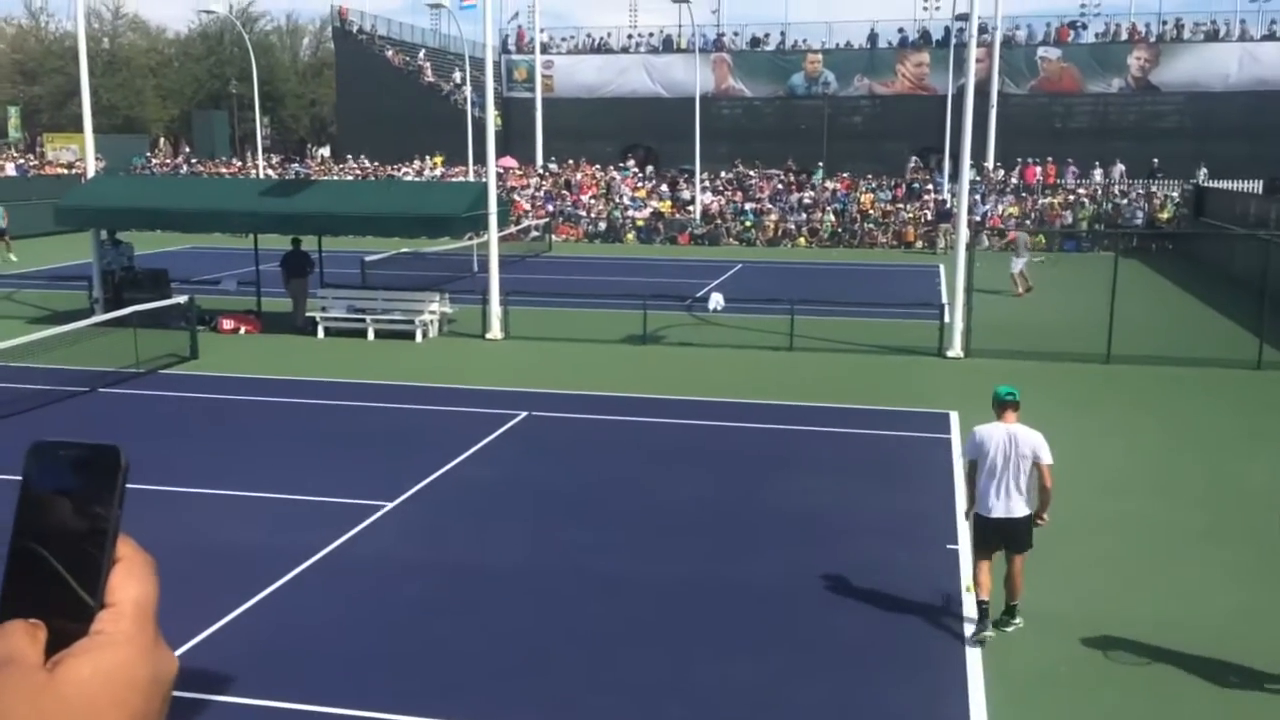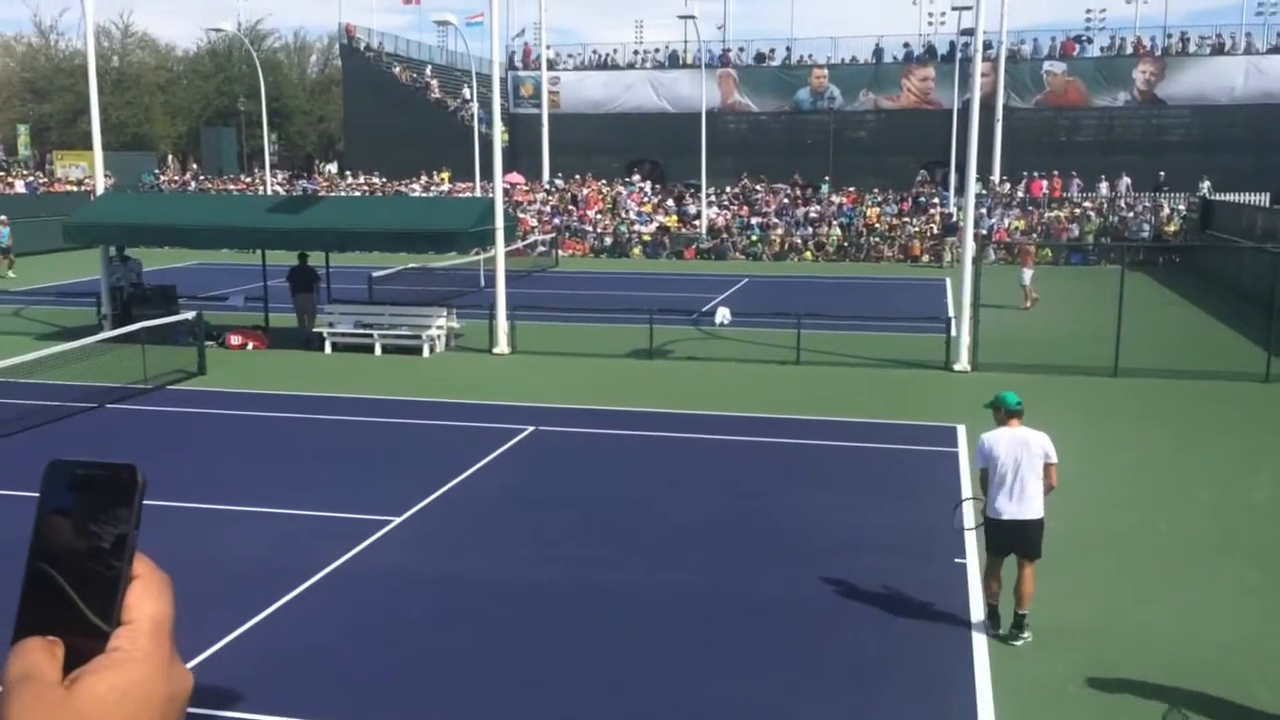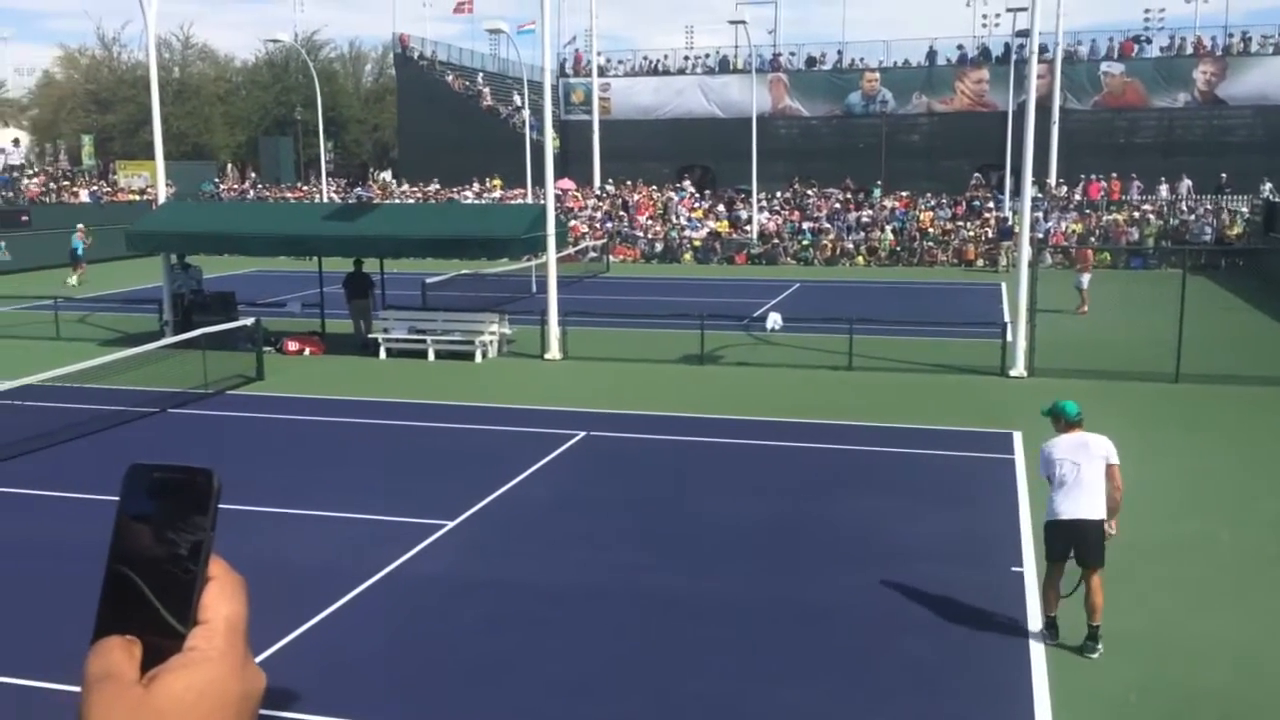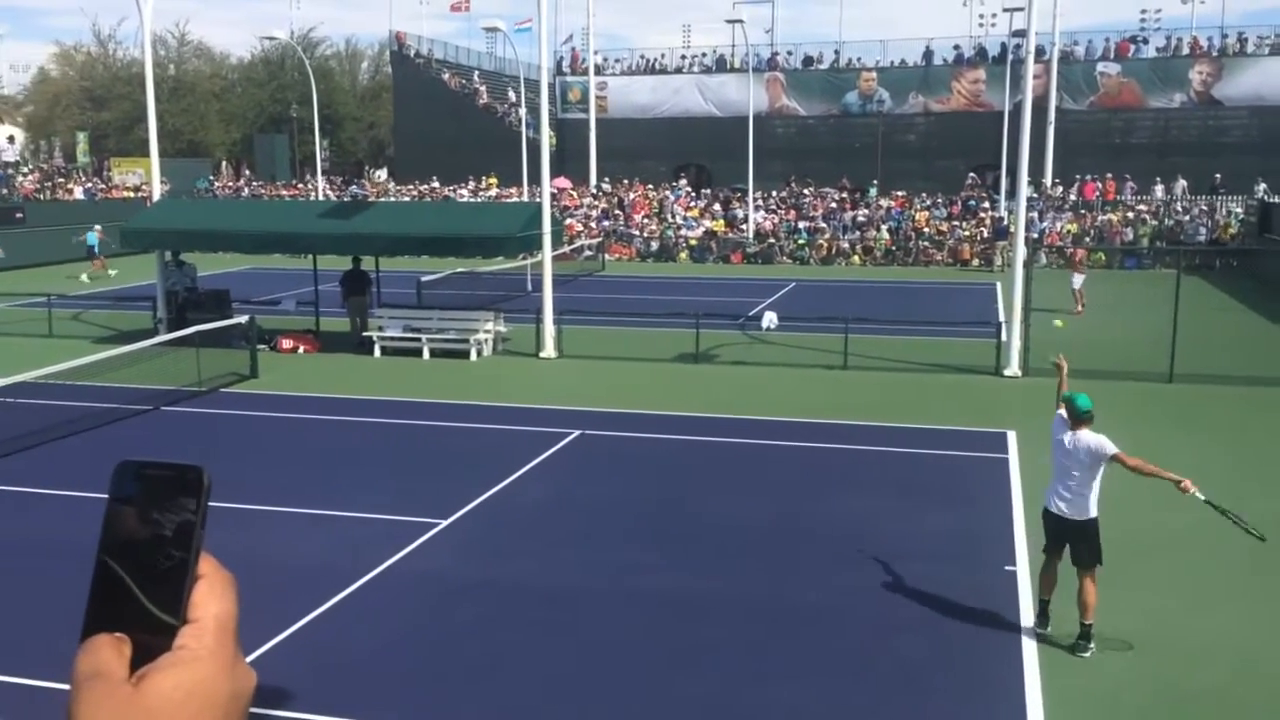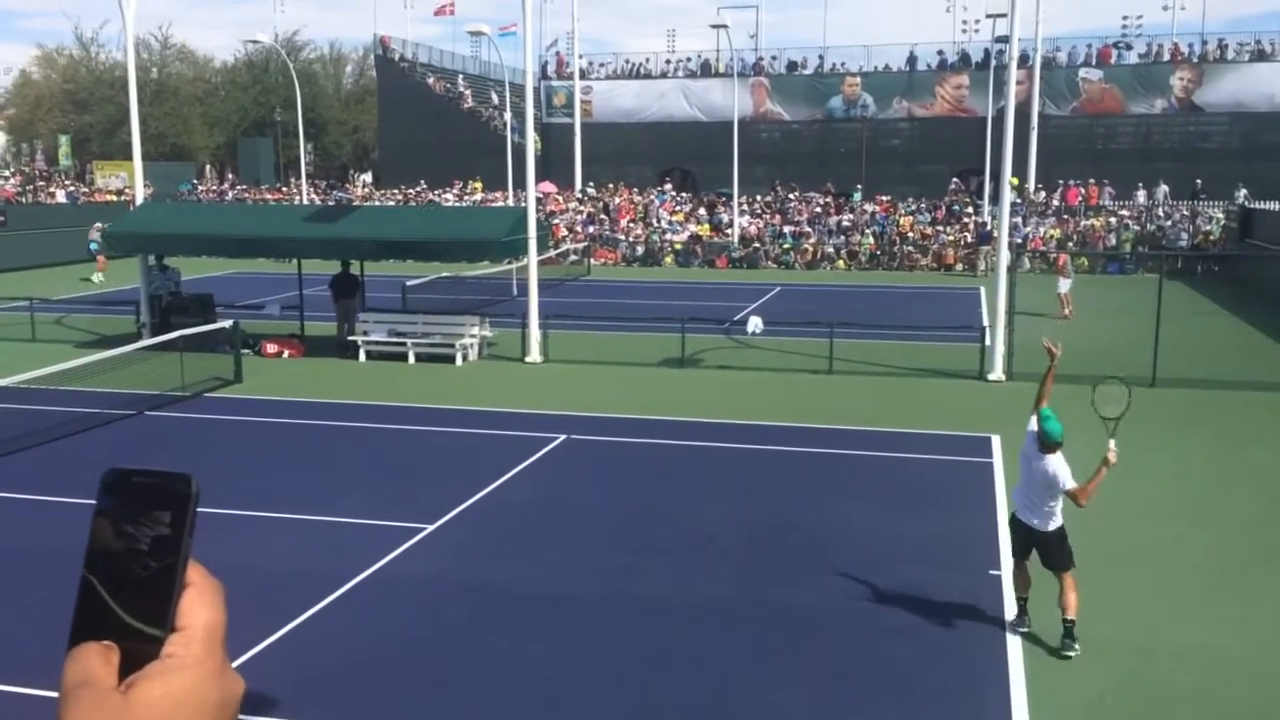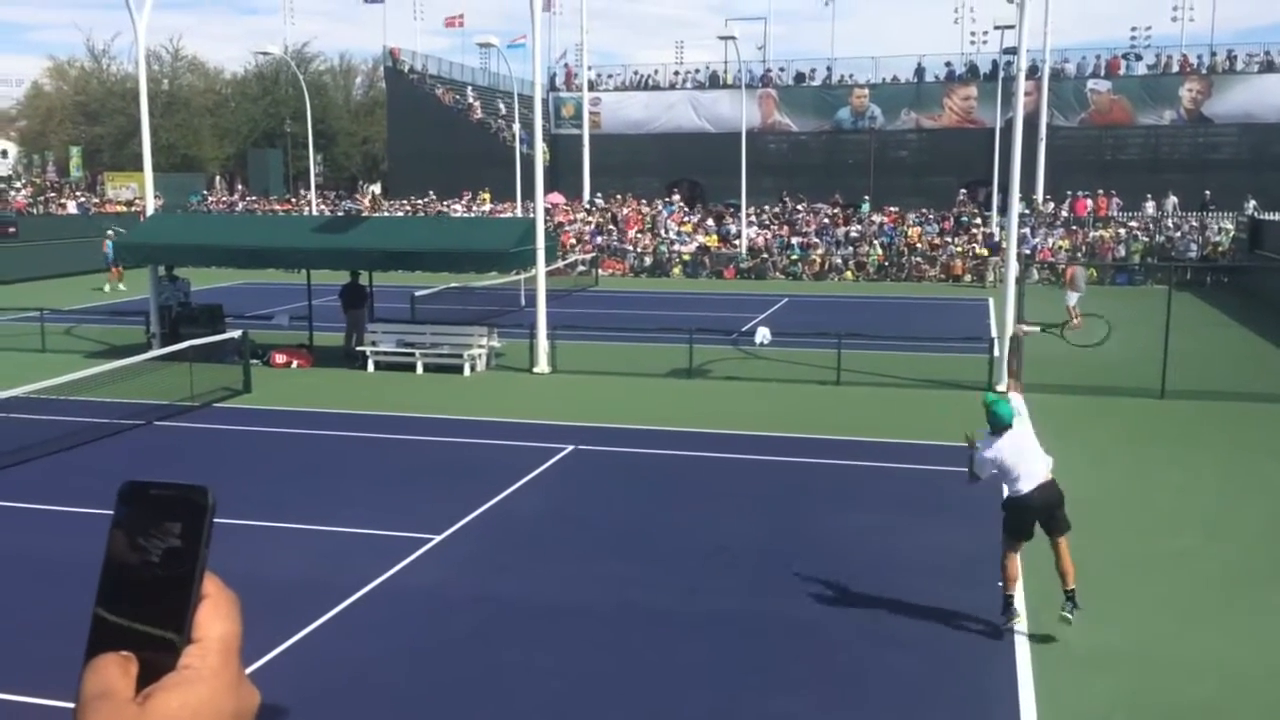
dt=0.4s
person 1, frame 1
left shoulder: (979, 433)
right shoulder: (1034, 438)
left elbow: (971, 475)
right elbow: (1046, 485)
left wrist: (971, 503)
right wrist: (1041, 512)
left hip: (985, 511)
right hip: (1019, 513)
left knee: (982, 563)
right knee: (1015, 562)
left ankle: (984, 617)
right ankle: (1010, 614)
person 1, frame 2
left shoulder: (987, 440)
right shoulder: (1042, 439)
left elbow: (984, 481)
right elbow: (1052, 483)
left hip: (998, 514)
right hip: (1031, 516)
left knee: (994, 564)
right knee: (1026, 569)
left ankle: (993, 619)
right ankle: (1018, 627)
person 1, frame 3
left shoulder: (1049, 448)
right shoulder: (1102, 443)
right elbow: (1116, 486)
right wrist: (1111, 519)
left hip: (1058, 518)
right hip: (1091, 519)
left knee: (1053, 573)
right knee: (1093, 578)
left ankle: (1050, 628)
right ankle: (1093, 638)
person 1, frame 4
left shoulder: (1059, 430)
right shoulder: (1096, 442)
left elbow: (1060, 403)
right elbow: (1129, 463)
left wrist: (1062, 376)
right wrist: (1175, 479)
left hip: (1053, 512)
right hip: (1082, 519)
left knee: (1051, 563)
right knee: (1087, 577)
left ankle: (1042, 618)
right ankle: (1085, 638)
person 1, frame 5
left shoulder: (1030, 441)
right shoulder: (1058, 468)
left elbow: (1040, 402)
right elbow: (1080, 499)
left wrist: (1052, 365)
right wrist: (1103, 467)
left hip: (1020, 520)
right hip: (1048, 529)
left knee: (1020, 563)
right knee: (1066, 579)
left ankle: (1022, 616)
right ankle: (1069, 636)
person 1, frame 6
left shoulder: (986, 453)
right shoulder: (1019, 418)
left elbow: (974, 478)
right elbow: (1014, 388)
left wrist: (972, 451)
left hip: (1022, 501)
right hip: (1049, 490)
left knee: (1010, 551)
right knee: (1060, 545)
left ankle: (1009, 607)
right ankle: (1070, 600)
